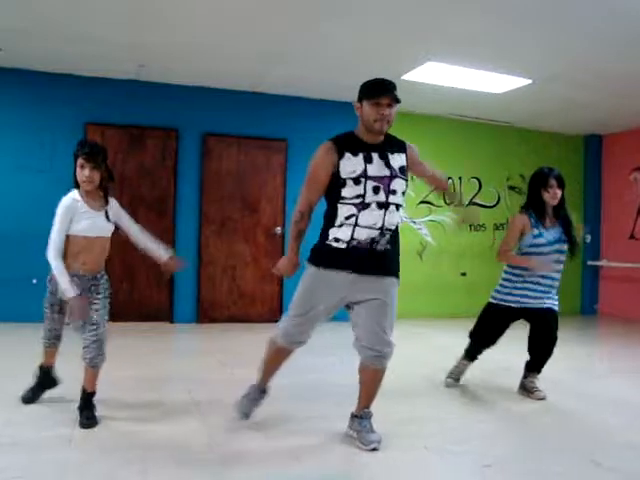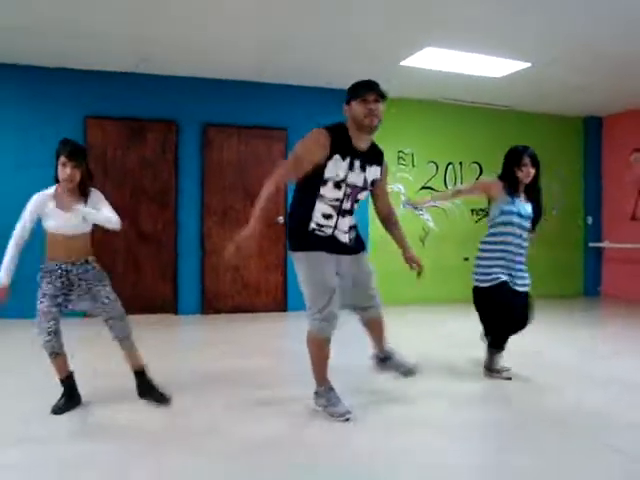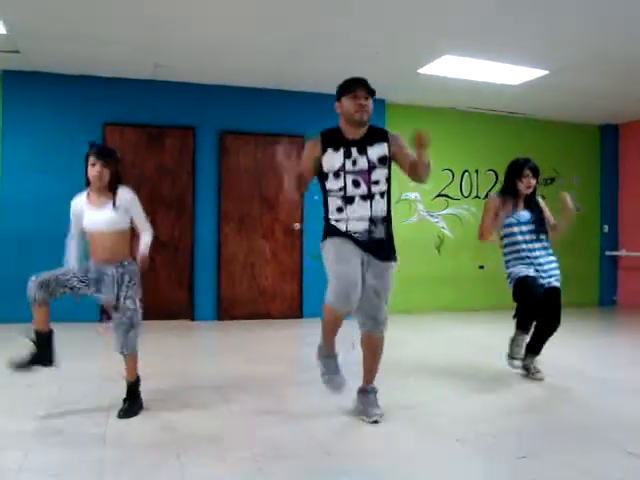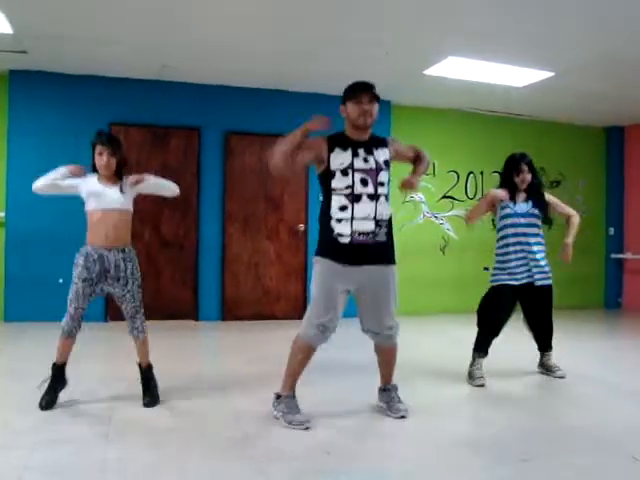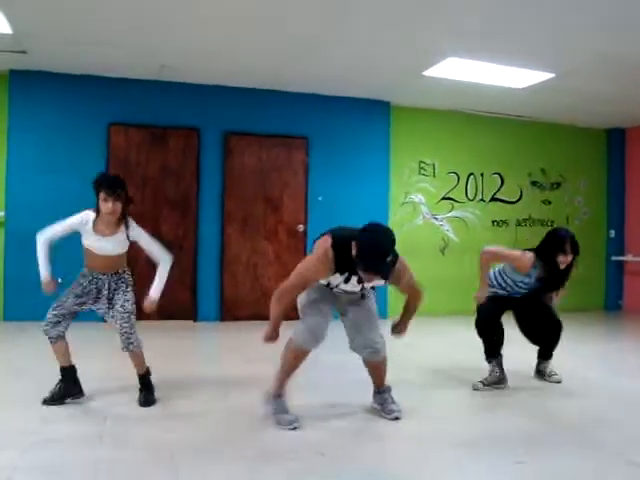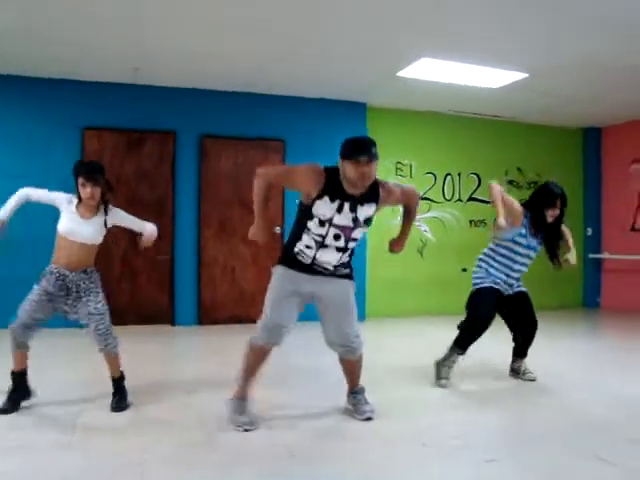
dt=0.7s
person 1, frame 1
left shoulder: (405, 152)
right shoulder: (333, 150)
left elbow: (434, 178)
right elbow: (306, 203)
right wrist: (291, 252)
left hip: (381, 270)
right hip: (331, 263)
left knee: (378, 347)
right knee: (293, 330)
left ankle: (361, 418)
right ankle: (259, 387)
person 1, frame 2
left shoulder: (378, 160)
right shoulder: (323, 140)
left elbow: (384, 209)
right elbow: (278, 179)
left wrist: (405, 249)
right wrist: (254, 225)
left hip: (348, 243)
right hip: (310, 243)
left knee: (368, 305)
right knee: (324, 317)
left ankle: (383, 354)
right ankle: (323, 390)
person 1, frame 3
left shoulder: (388, 141)
right shoulder: (319, 145)
left elbow: (420, 176)
right elbow: (296, 189)
left wrist: (421, 153)
right wrist: (289, 170)
left hip: (380, 246)
right hip: (341, 240)
left knee: (374, 321)
right knee: (346, 294)
left ankle: (367, 392)
right ankle: (326, 348)
person 1, frame 4
left shoulder: (386, 147)
right shoulder: (325, 146)
left elbow: (420, 156)
right elbow: (277, 165)
left wrist: (415, 176)
right wrist: (303, 132)
left hip: (379, 259)
right hip: (334, 258)
left knee: (385, 329)
right knee: (318, 326)
left ankle: (388, 390)
right ankle: (284, 396)
person 1, frame 5
left shoulder: (396, 267)
right shoulder: (328, 253)
left elbow: (415, 295)
right elbow: (284, 292)
left wrist: (403, 323)
right wrist: (273, 328)
left hip: (357, 294)
right hip: (319, 287)
left knee: (371, 343)
right knee: (310, 331)
left ankle: (382, 394)
right ankle: (276, 396)
person 1, frame 6
left shoulder: (382, 193)
right shoulder: (316, 179)
left elbow: (413, 196)
right elbow: (263, 175)
left wrist: (402, 237)
right wrist: (260, 222)
left hip: (337, 277)
right hip: (293, 269)
left knee: (348, 341)
right knee: (270, 329)
left ankle: (355, 394)
right ankle: (240, 397)
person 2, frame 1
left shoulder: (111, 203)
right shoulder: (69, 203)
left elbow: (135, 232)
right elbow: (53, 252)
left wrist: (165, 255)
right wrist: (70, 292)
left hip: (96, 282)
right hip: (65, 280)
left knee: (94, 344)
right knee: (52, 333)
left ankle: (87, 402)
right ankle: (45, 376)
person 2, frame 2
left shoulder: (92, 196)
right shoulder: (41, 199)
left elbow: (114, 222)
left wrist: (78, 210)
left hip: (86, 269)
right hip: (54, 272)
left knee: (118, 321)
right knee: (48, 334)
left ankle: (143, 383)
right ankle: (70, 392)
person 2, frame 3
left shoulder: (125, 195)
right shoulder: (78, 203)
left elbow: (145, 229)
right elbow: (75, 238)
left wrist: (144, 251)
right wrist: (73, 271)
left hip: (123, 270)
right hip: (91, 270)
left knee: (127, 331)
right knee: (38, 285)
left ankle: (133, 394)
right ankle: (44, 350)
person 2, frame 4
left shoulder: (130, 184)
right shoulder: (84, 183)
left elbow: (174, 190)
right elbow: (38, 187)
left wrist: (147, 180)
right wrist: (65, 171)
left hip: (124, 257)
right hip: (90, 256)
left knee: (135, 318)
right knee: (73, 317)
left ankle: (147, 378)
right ankle: (57, 379)
person 2, frame 5
left shoulder: (131, 228)
right shoulder: (85, 219)
left elbow: (164, 258)
right elbow: (43, 237)
left wrist: (154, 294)
right wrist: (46, 274)
left hip: (119, 281)
right hip: (89, 278)
left knee: (127, 331)
right knee: (53, 322)
left ankle: (146, 384)
right ankle: (70, 382)
person 2, frame 6
left shoulder: (110, 213)
right shoulder: (65, 202)
left elbow: (148, 226)
right elbow: (25, 193)
left wrist: (149, 233)
left hip: (87, 280)
right hip: (55, 276)
left knee: (104, 335)
left ankle: (119, 388)
person 3, frame 1
left shoulder: (561, 218)
right shoulder: (523, 219)
right elbow: (503, 254)
right wrist: (534, 263)
left hip: (545, 295)
right hip: (514, 289)
left knee: (546, 340)
right knee: (486, 333)
left ankle: (529, 380)
right ankle: (465, 362)
person 3, frame 2
left shoulder: (532, 197)
right shoulder: (498, 188)
right elbow: (459, 192)
right wrist: (427, 199)
left hip: (516, 268)
right hip: (493, 268)
left knee: (519, 318)
right knee: (500, 311)
left ankle: (493, 335)
right ankle: (494, 358)
person 3, frame 3
left shoulder: (537, 203)
right shoulder: (497, 201)
left elbow: (555, 230)
right elbow: (483, 235)
left wrist: (568, 213)
right wrist: (499, 216)
left hip: (547, 268)
right hip: (521, 267)
left knee: (552, 320)
right knee: (534, 300)
left ankle: (530, 359)
right ankle: (520, 335)
person 3, frame 4
left shoulder: (541, 197)
right shoulder: (500, 196)
left elbow: (573, 215)
right elbow: (470, 219)
left wrist: (569, 240)
right wrist: (489, 199)
left hip: (538, 273)
right hip: (507, 274)
left knee: (542, 320)
right knee: (493, 318)
left ankle: (546, 360)
right ankle: (476, 364)
person 3, frame 5
left shoulder: (560, 268)
right shoulder: (528, 260)
left elbow: (553, 289)
right elbow: (487, 252)
right wrist: (483, 288)
left hip: (526, 296)
right hip: (497, 292)
left knee: (553, 325)
right knee: (486, 322)
left ankle: (543, 366)
right ankle: (496, 370)
person 3, frame 6
left shoulder: (547, 227)
right shoulder: (519, 214)
left elbow: (563, 230)
right elbow: (494, 187)
left wrist: (571, 250)
right wrist: (500, 217)
left hip: (512, 284)
right hip: (488, 277)
left knee: (528, 324)
right knee: (481, 318)
left ankle: (518, 364)
right ankle: (449, 360)
